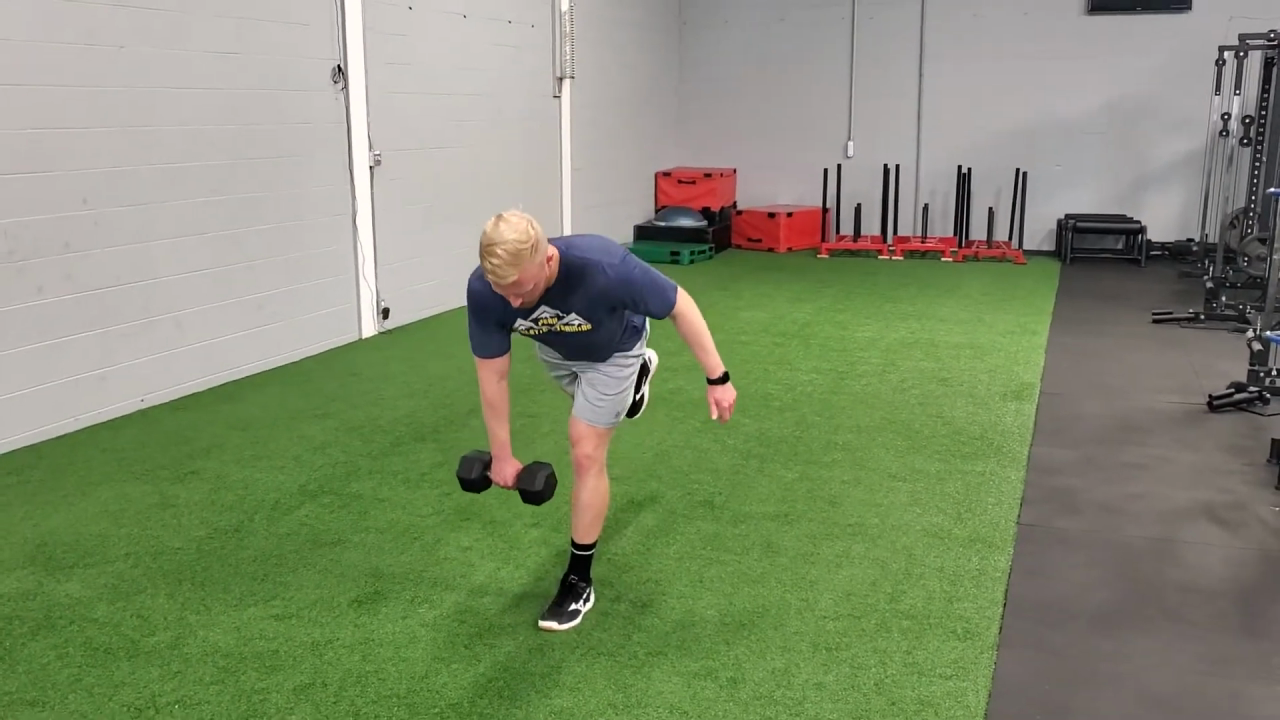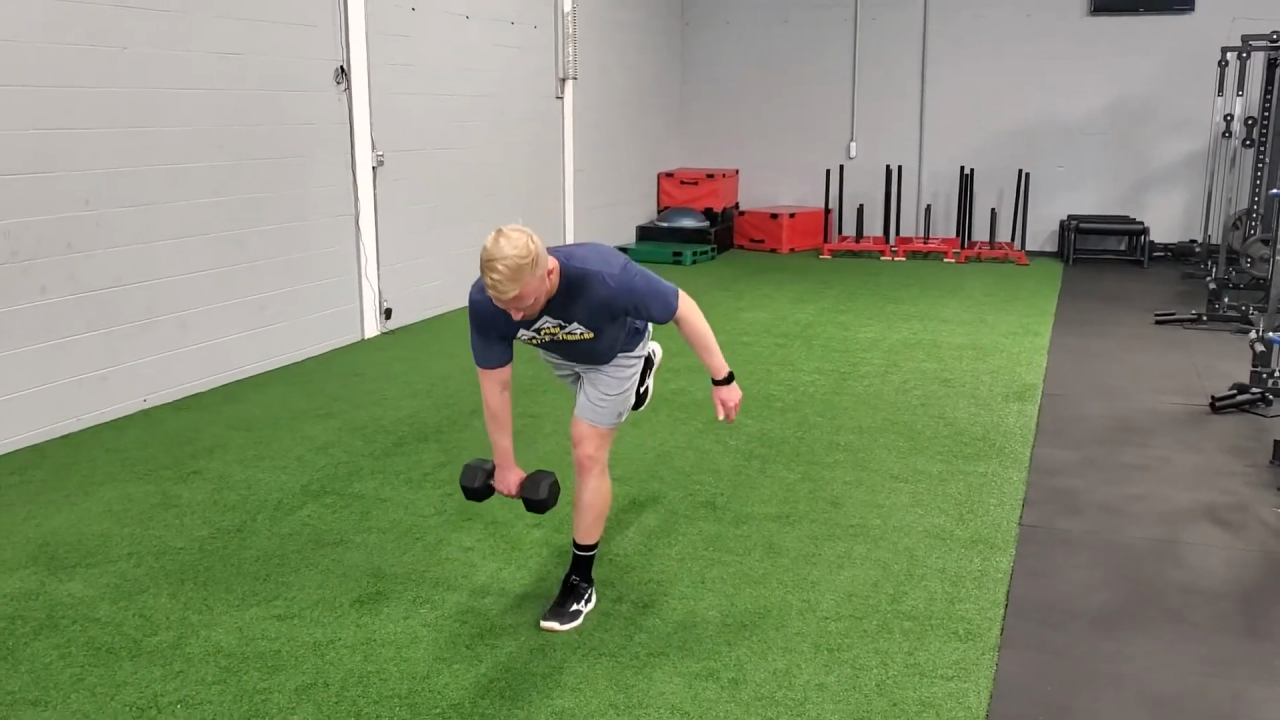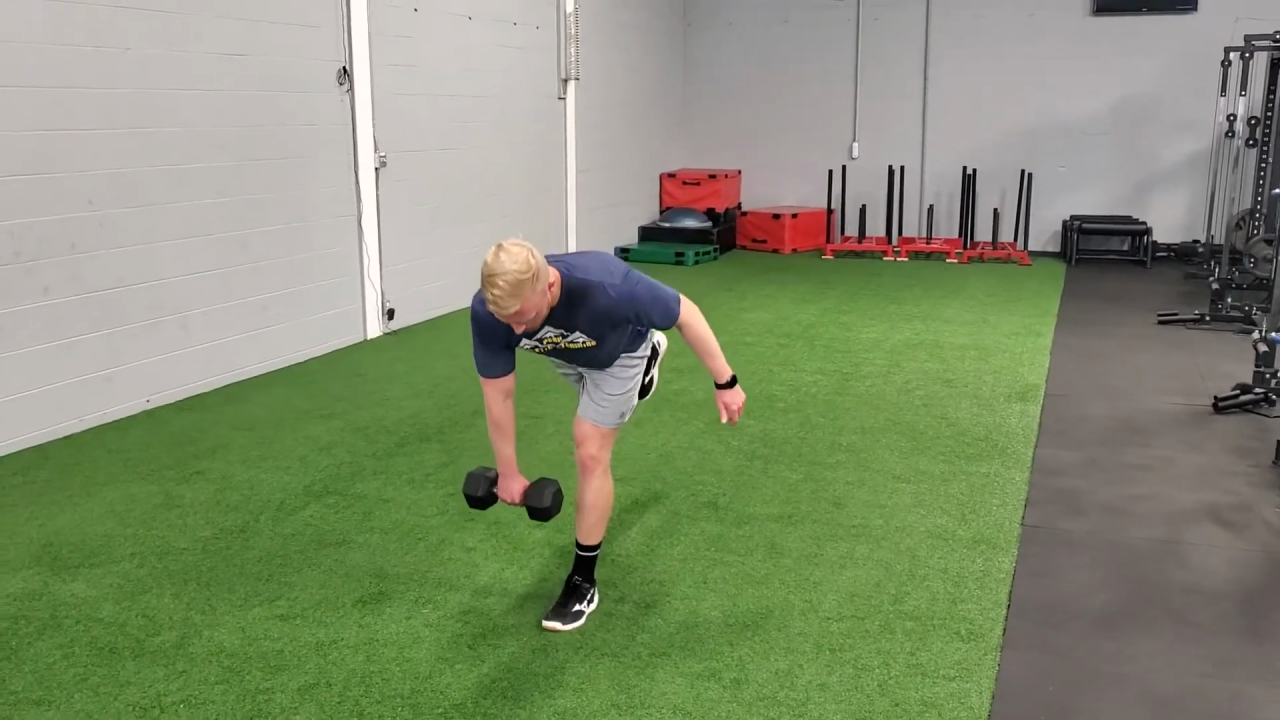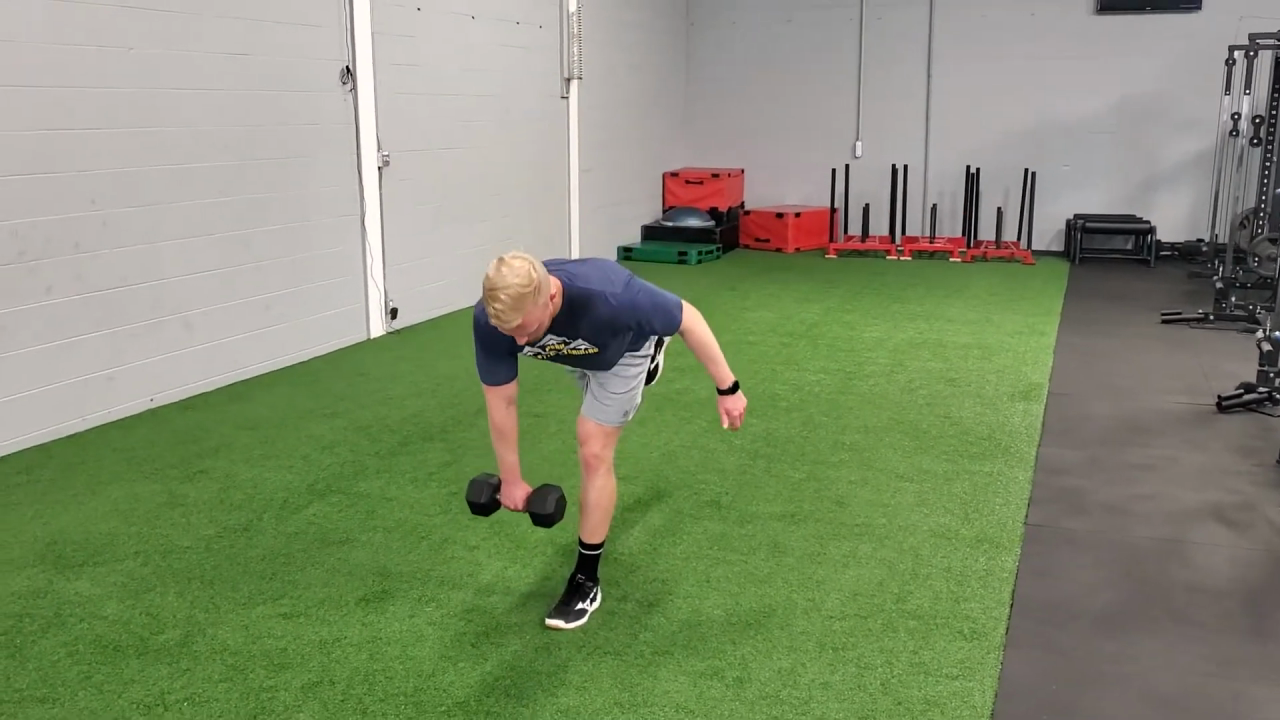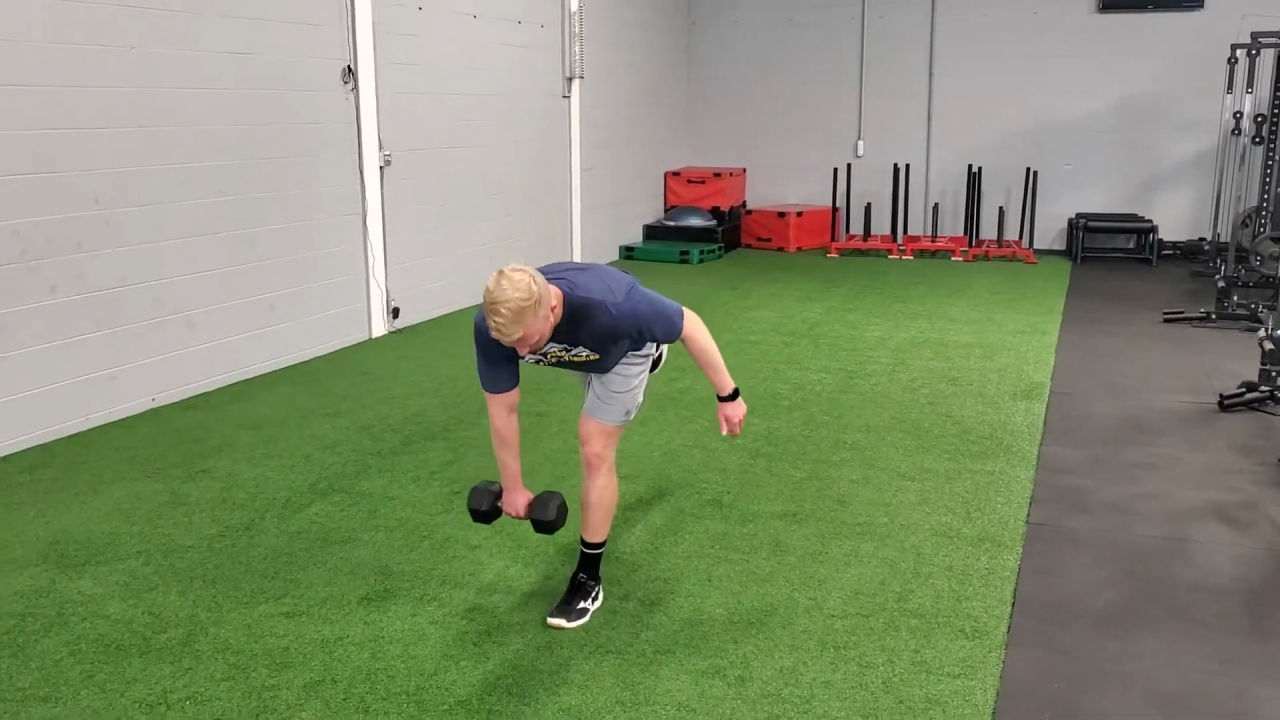
dt=0.1s
person 1, frame 1
left shoulder: (604, 267)
right shoulder: (483, 288)
left elbow: (679, 305)
right elbow: (493, 376)
left wrist: (717, 377)
right wrist: (501, 455)
left hip: (611, 350)
right hip: (555, 349)
left knee: (585, 452)
right knee: (588, 417)
left ankle: (579, 580)
right ankle: (638, 373)
person 1, frame 2
left shoulder: (605, 277)
right shoulder: (485, 300)
left elbow: (681, 308)
right elbow: (496, 385)
left wrist: (722, 378)
right wrist: (505, 463)
left hip: (612, 349)
right hip: (559, 351)
left knee: (587, 453)
left ankle: (580, 580)
right ankle: (642, 367)
person 1, frame 3
left shoulder: (606, 286)
right shoulder: (488, 310)
left elbow: (684, 313)
right elbow: (499, 394)
left wrist: (725, 382)
right wrist: (508, 473)
left hip: (617, 351)
right hip: (563, 353)
left knee: (590, 452)
left ankle: (583, 580)
right ankle: (648, 356)
person 1, frame 4
left shoulder: (609, 295)
right shoulder: (490, 318)
left elbow: (687, 319)
right elbow: (500, 402)
left wrist: (727, 387)
right wrist: (511, 479)
left hip: (621, 345)
left knee: (593, 450)
left ankle: (586, 579)
right ankle: (649, 356)
person 1, frame 5
left shoulder: (609, 303)
right shoulder: (493, 325)
left elbow: (688, 325)
right elbow: (502, 409)
left wrist: (727, 395)
right wrist: (512, 486)
left hip: (623, 347)
left knee: (595, 449)
left ankle: (588, 578)
right ankle: (650, 348)
